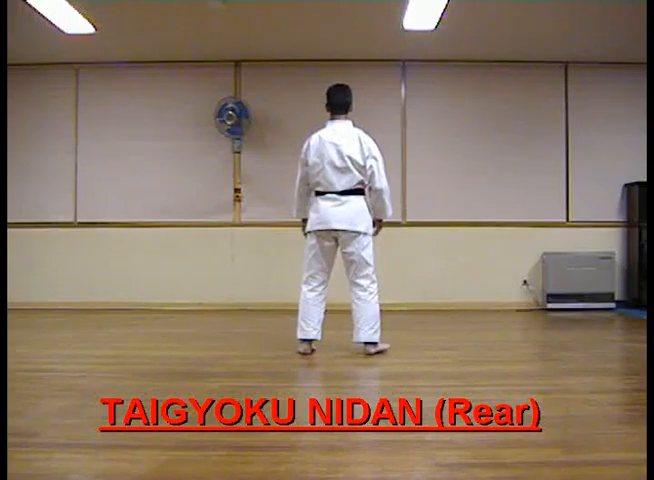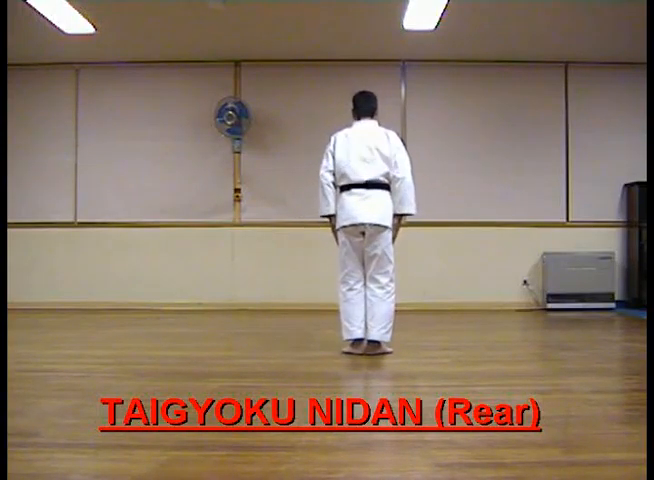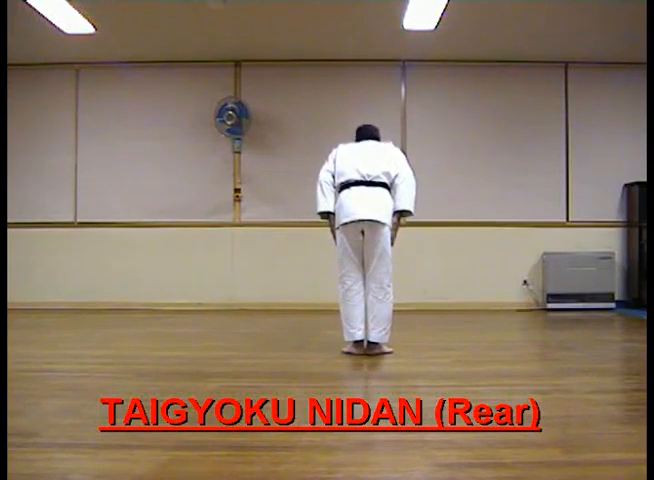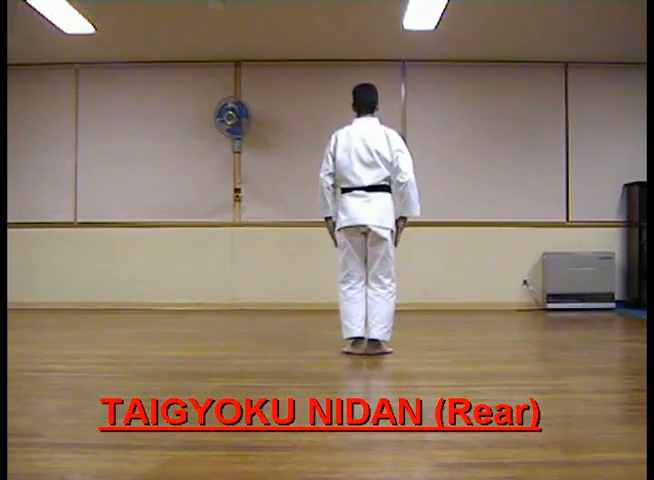
dt=1s
person 1, frame 1
left shoulder: (313, 141)
right shoulder: (363, 140)
left elbow: (302, 184)
right elbow: (378, 183)
left wrist: (303, 215)
right wrist: (380, 215)
left hip: (322, 213)
right hip: (354, 213)
left knee: (314, 280)
right knee: (364, 281)
left ankle: (306, 341)
right ankle: (370, 341)
person 1, frame 2
left shoulder: (338, 139)
right shoulder: (389, 137)
left elbow: (326, 178)
right elbow: (402, 178)
left wrist: (331, 215)
right wrist: (399, 214)
left hip: (348, 210)
right hip: (380, 208)
left knee: (350, 279)
right knee: (381, 279)
left ankle: (355, 340)
right ankle: (376, 341)
person 1, frame 3
left shoulder: (341, 151)
right shoulder: (390, 150)
left elbow: (325, 179)
right elbow: (405, 179)
left wrist: (330, 217)
right wrist: (398, 216)
left hip: (347, 208)
right hip: (379, 207)
left knee: (350, 279)
right knee: (380, 279)
left ankle: (356, 341)
right ankle: (376, 341)
person 1, frame 4
left shoulder: (339, 137)
right shoulder: (390, 136)
left elbow: (326, 179)
right elbow: (404, 179)
left wrist: (329, 216)
right wrist: (402, 216)
left hip: (349, 210)
right hip: (381, 209)
left knee: (351, 278)
right knee: (381, 279)
left ankle: (355, 339)
right ankle: (376, 340)
